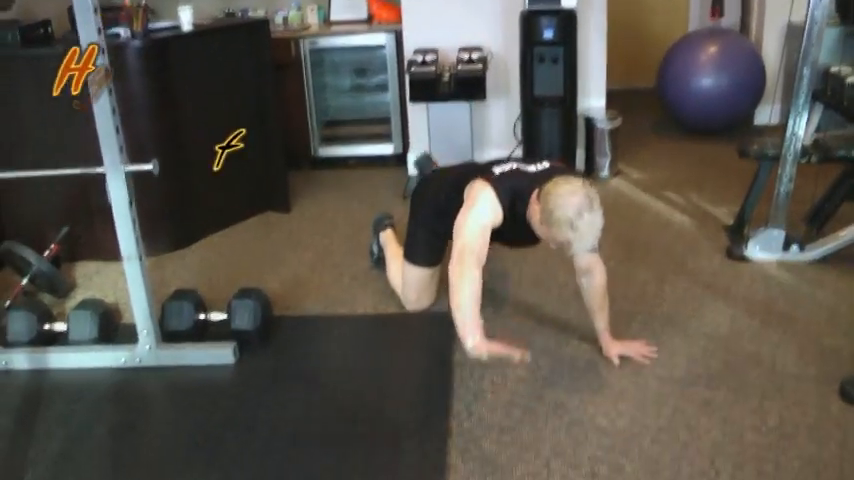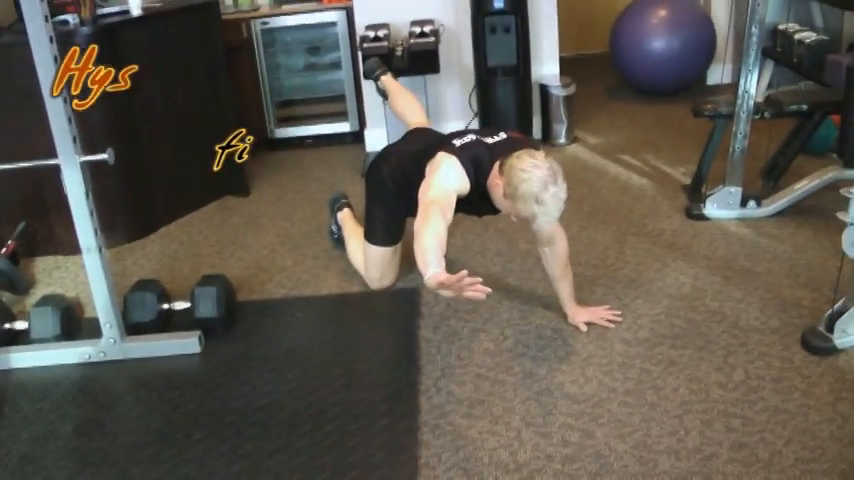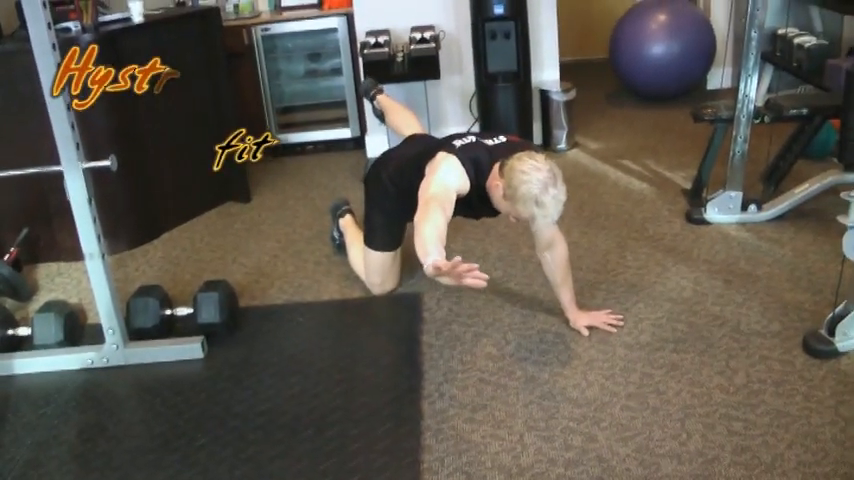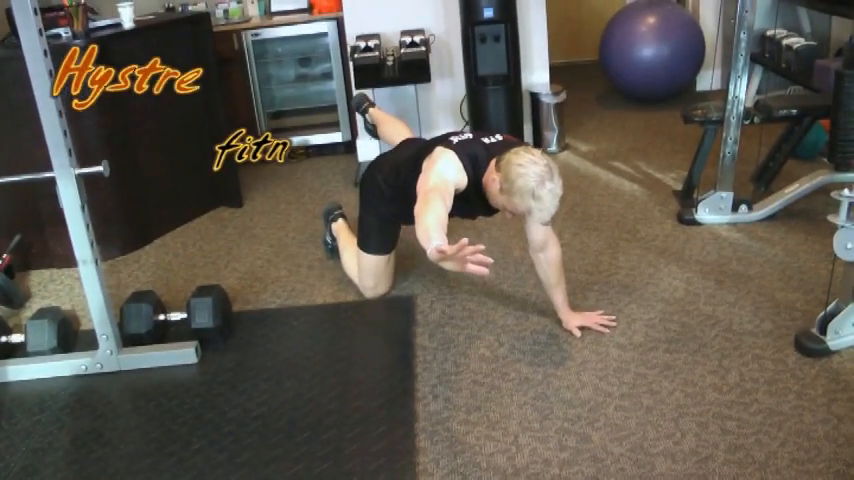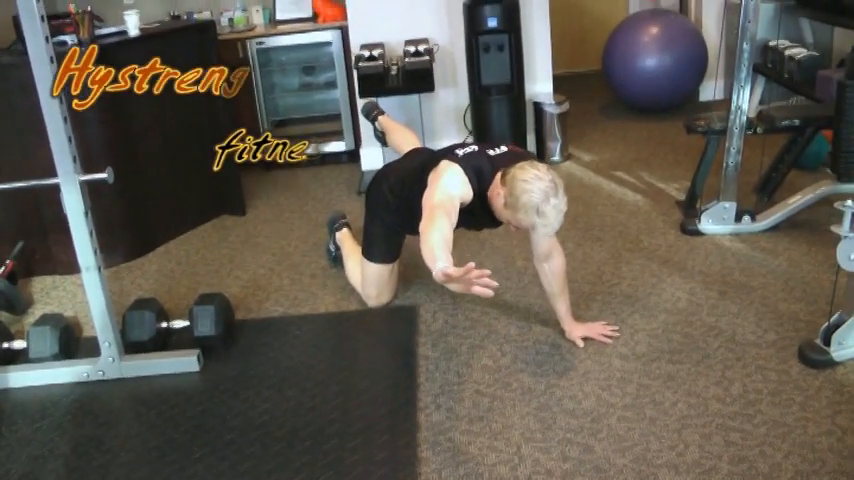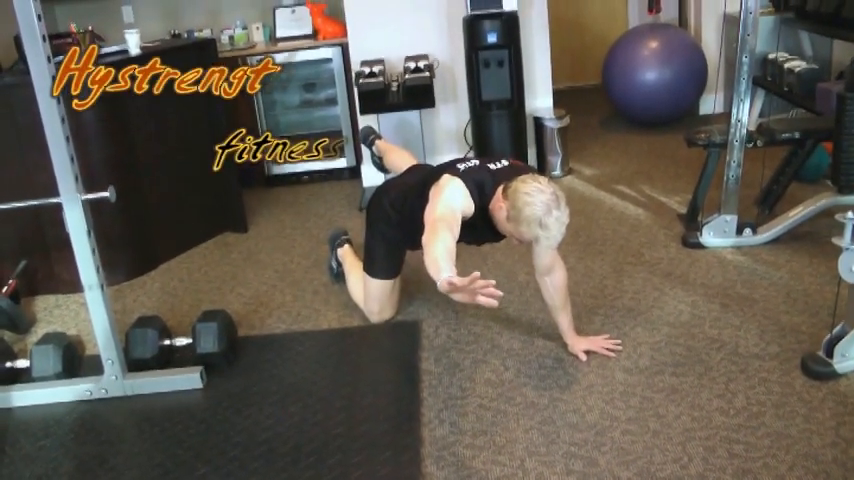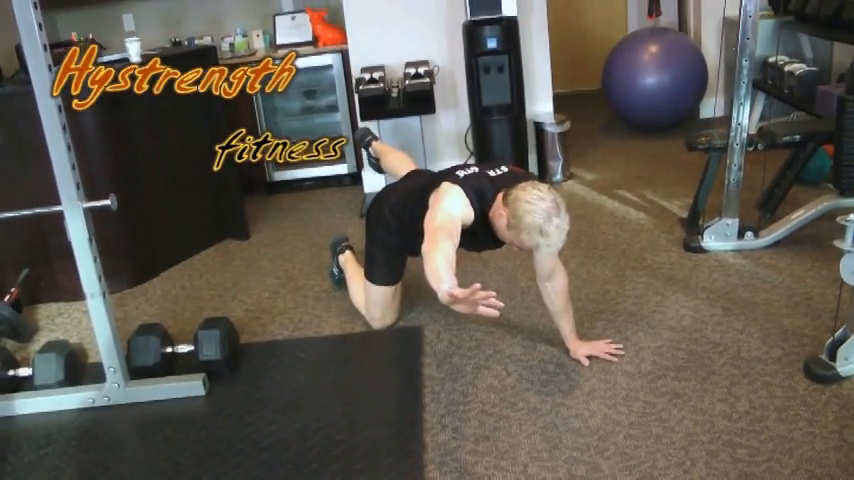
dt=0.7s
person 1, frame 1
left shoulder: (573, 201)
right shoulder: (487, 201)
left elbow: (590, 271)
right elbow: (465, 265)
left wrist: (607, 340)
right wrist: (473, 338)
right hip: (436, 202)
right knee: (417, 302)
left ankle: (435, 173)
right ankle: (386, 233)
person 1, frame 2
left shoulder: (532, 164)
right shoulder: (451, 172)
left elbow: (551, 239)
right elbow: (431, 219)
left wrist: (572, 307)
right wrist: (434, 275)
left hip: (424, 147)
right hip: (391, 178)
left knee: (420, 129)
right knee: (379, 280)
left ankle: (383, 77)
right ankle: (343, 213)
person 1, frame 3
left shoulder: (530, 169)
right shoulder: (451, 170)
left elbow: (550, 244)
right elbow: (430, 212)
left wrist: (572, 311)
right wrist: (434, 262)
right hip: (389, 183)
left knee: (416, 136)
right knee: (381, 286)
left ankle: (377, 97)
right ankle: (345, 220)
person 1, frame 4
left shoulder: (524, 173)
right shoulder: (449, 165)
left elbow: (543, 245)
right elbow: (430, 204)
left wrist: (565, 312)
right wrist: (437, 247)
right hip: (384, 187)
right knee: (373, 288)
left ankle: (370, 111)
right ankle: (337, 224)
person 1, frame 5
left shoulder: (531, 182)
right shoulder: (454, 179)
left elbow: (548, 256)
right elbow: (435, 222)
left wrist: (568, 323)
right wrist: (443, 269)
left hip: (422, 169)
right hip: (390, 196)
right knee: (376, 298)
left ankle: (380, 118)
right ankle: (341, 233)
person 1, frame 6
left shoulder: (532, 195)
right shoulder: (455, 193)
left elbow: (550, 269)
right elbow: (437, 235)
left wrist: (571, 336)
right wrist: (447, 280)
left hip: (420, 184)
right hip: (390, 213)
right knee: (379, 313)
left ankle: (376, 144)
right ankle: (343, 249)
person 1, frame 7
left shoulder: (532, 199)
right shoulder: (455, 201)
left elbow: (551, 275)
right elbow: (437, 245)
left wrist: (573, 341)
right wrist: (448, 291)
left hip: (421, 190)
right hip: (391, 217)
right knee: (381, 320)
left ankle: (373, 145)
right ankle: (344, 255)
